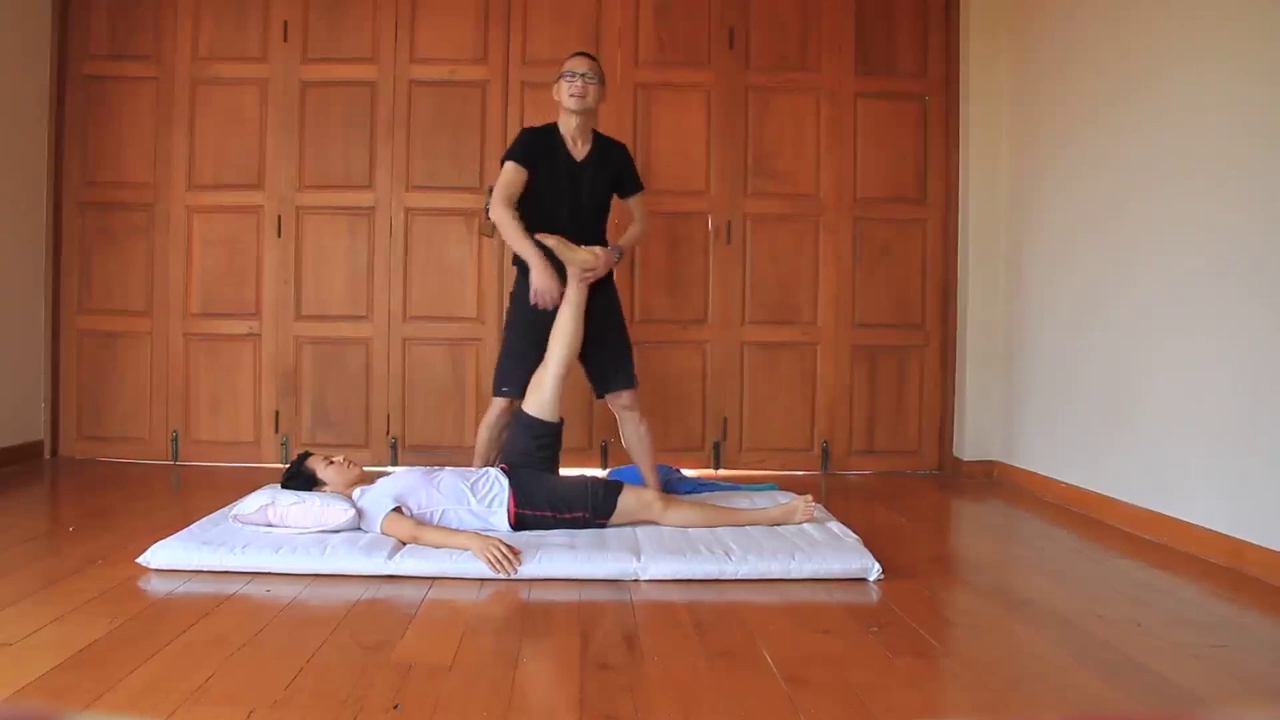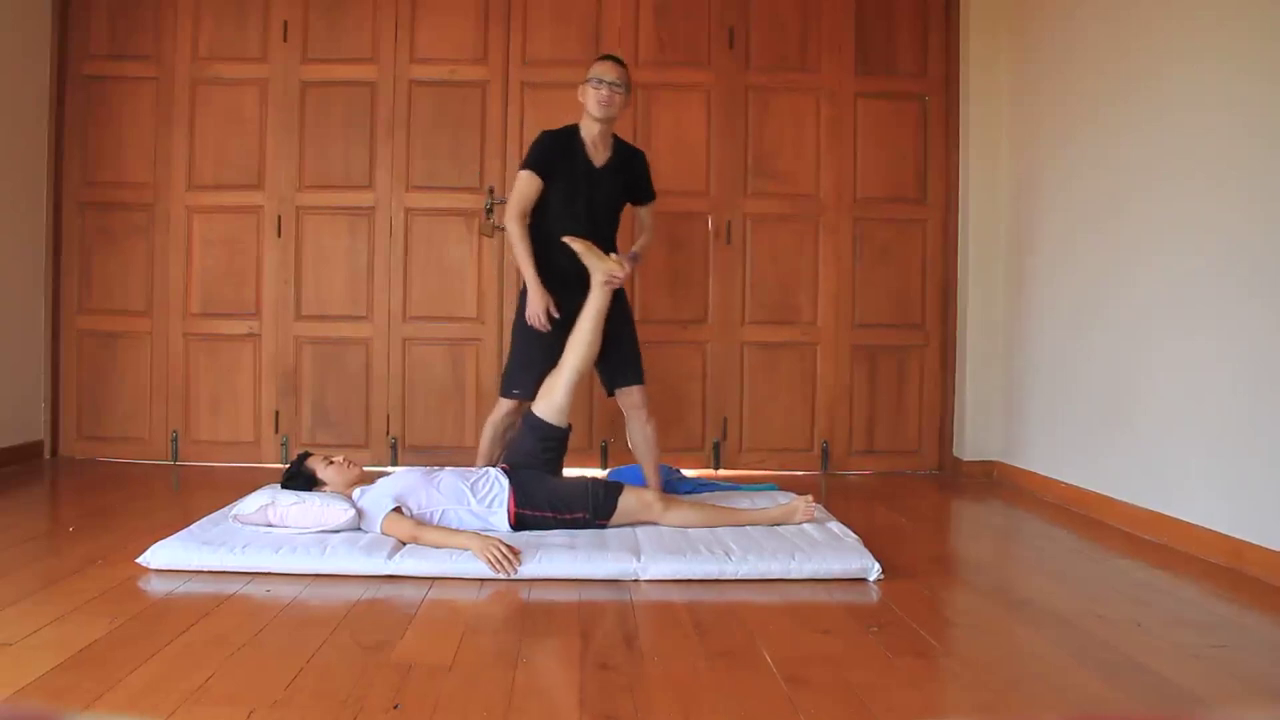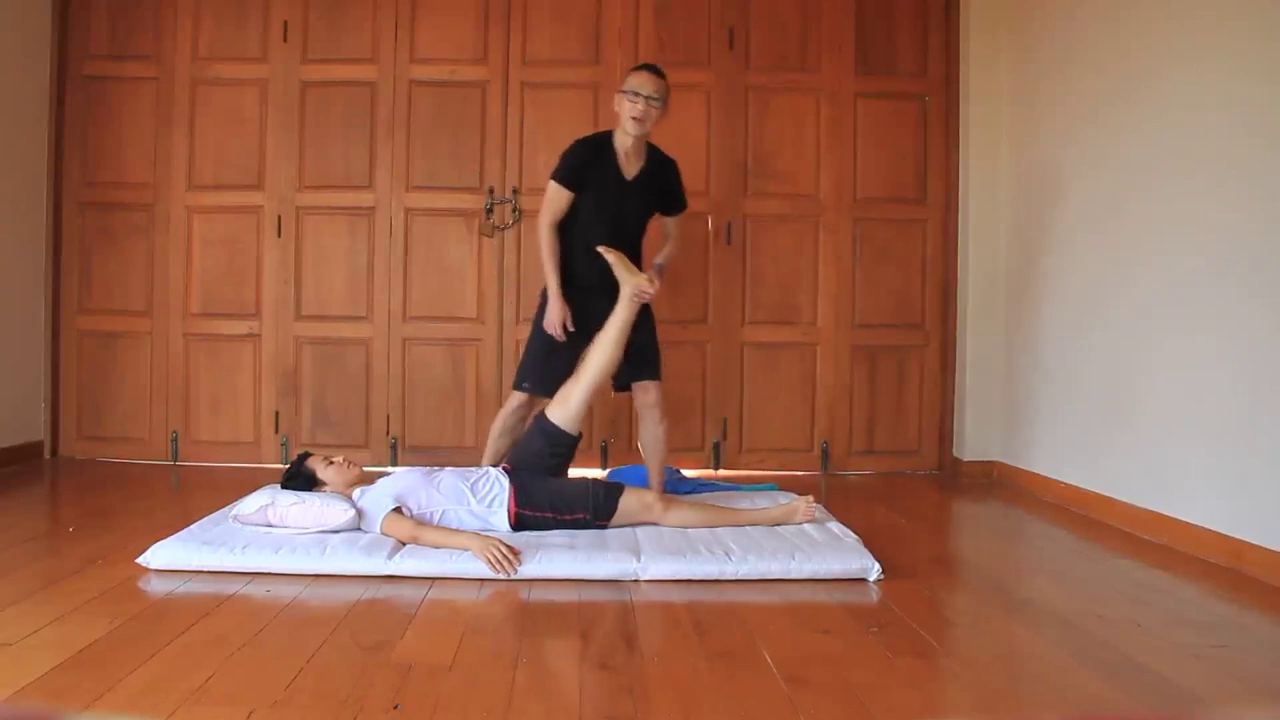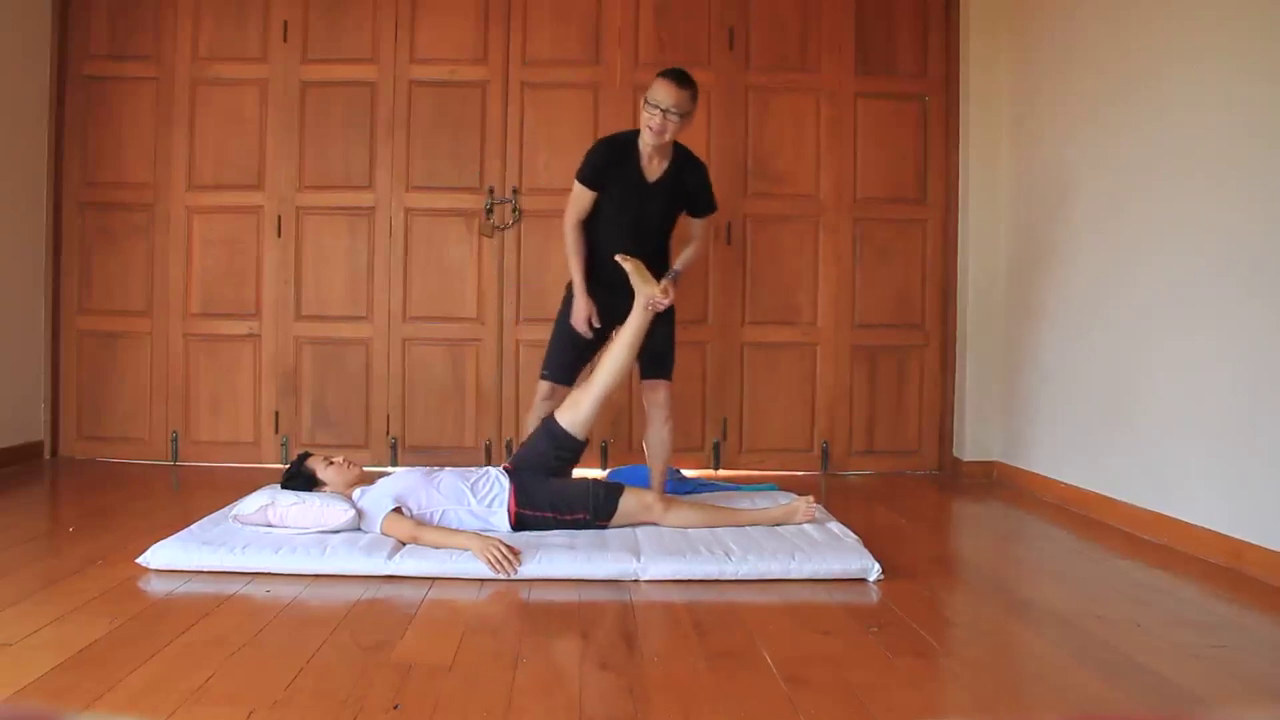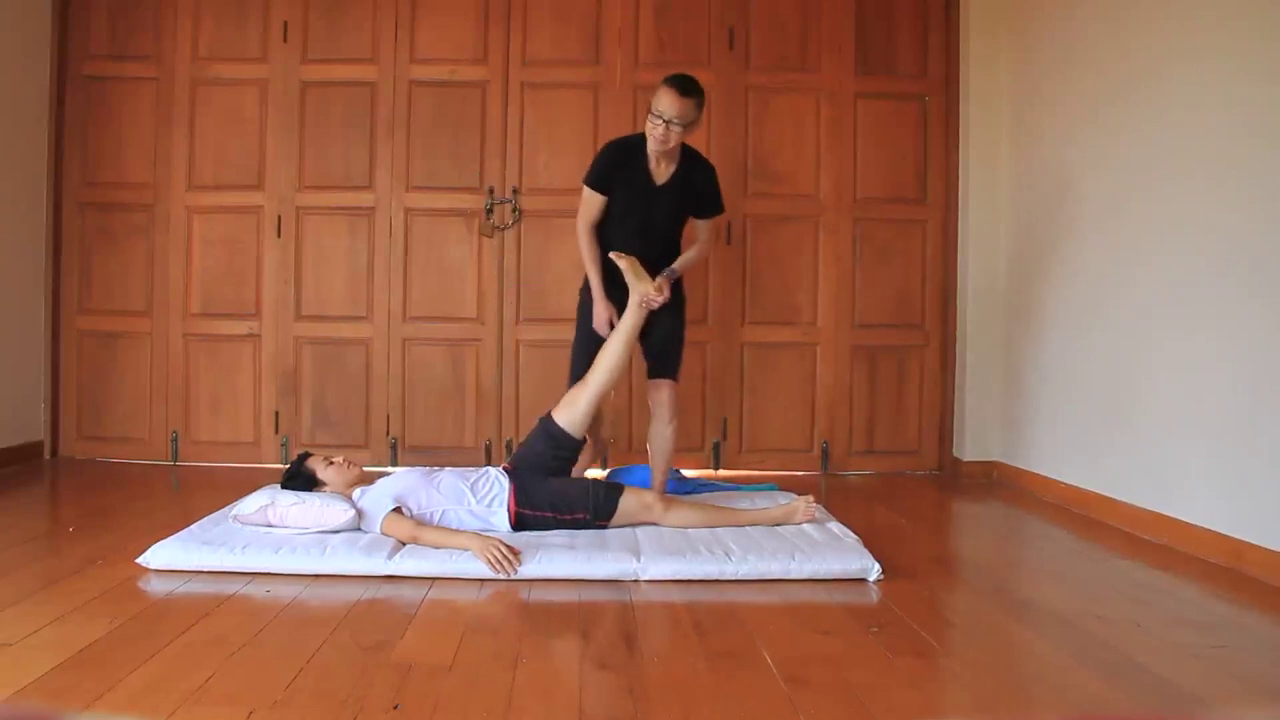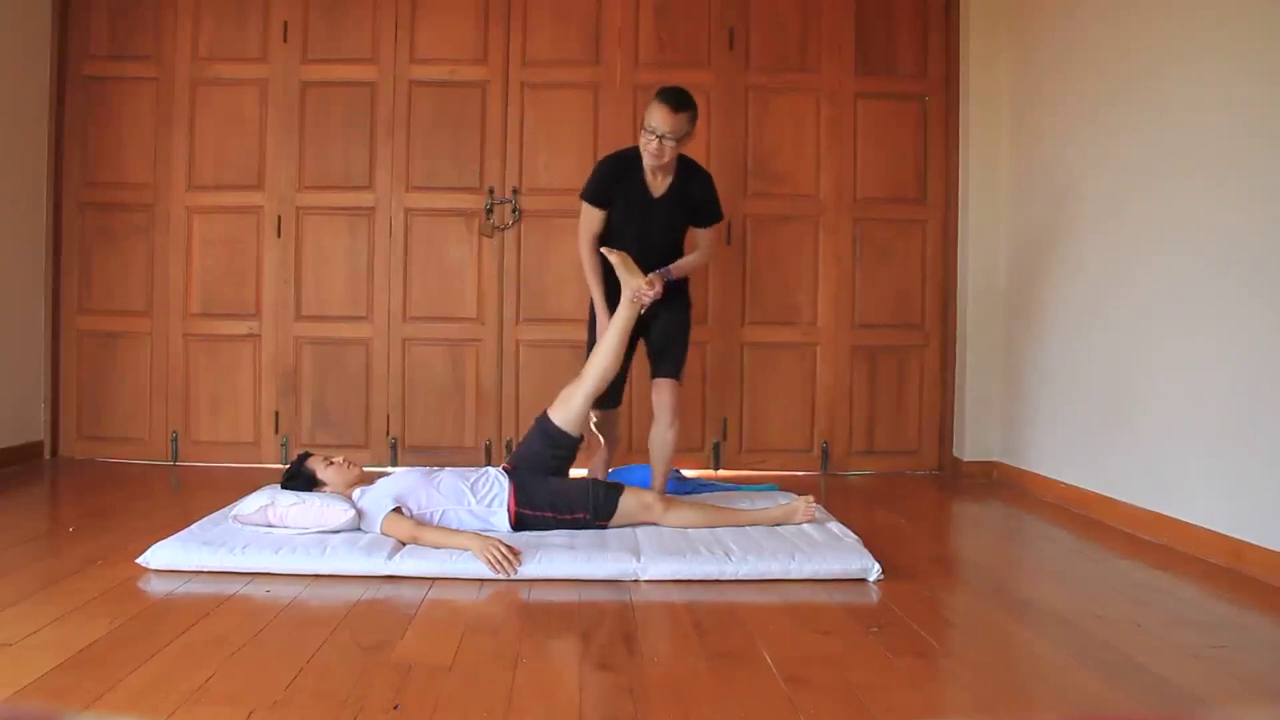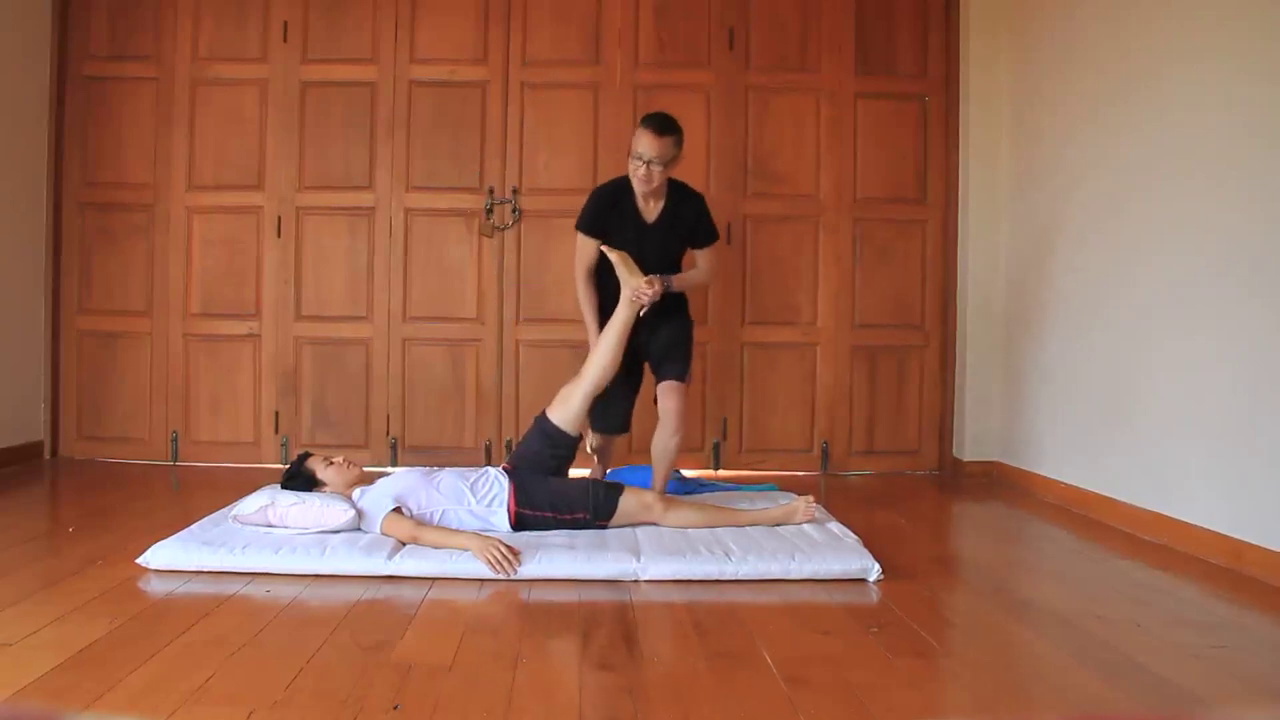
dt=0.2s
person 1, frame 1
left shoulder: (383, 484)
right shoulder: (369, 506)
right elbow: (414, 531)
right wrist: (473, 538)
left hip: (511, 478)
right hip: (517, 506)
left knee: (549, 374)
right knee: (651, 503)
left ankle: (575, 276)
right ankle: (771, 514)
person 1, frame 2
left shoulder: (384, 484)
right shoulder: (369, 506)
right elbow: (413, 532)
right wrist: (472, 539)
left hip: (511, 478)
right hip: (518, 506)
left knee: (561, 381)
right knee: (651, 504)
left ankle: (601, 282)
right ankle: (772, 514)
person 1, frame 3
left shoulder: (387, 484)
right shoulder: (369, 508)
right elbow: (414, 532)
right wrist: (473, 540)
left hip: (514, 478)
right hip: (518, 508)
left knee: (577, 391)
right knee: (652, 505)
left ankle: (629, 296)
right ankle: (773, 515)
person 1, frame 4
left shoulder: (387, 484)
right shoulder: (369, 507)
right elbow: (414, 532)
right wrist: (473, 539)
left hip: (514, 478)
right hip: (517, 507)
left knee: (589, 394)
right knee: (652, 505)
left ankle: (643, 304)
right ankle: (773, 515)
person 1, frame 5
left shoulder: (386, 483)
right shoulder: (368, 508)
right elbow: (415, 532)
right wrist: (473, 540)
left hip: (513, 477)
right hip: (518, 508)
left knee: (586, 393)
right knee: (653, 505)
left ankle: (637, 303)
right ankle: (773, 515)
person 1, frame 6
left shoulder: (387, 481)
right shoulder: (370, 506)
right elbow: (415, 531)
right wrist: (474, 539)
left hip: (513, 478)
right hip: (518, 507)
left knee: (581, 390)
right knee: (651, 505)
left ankle: (631, 299)
right ankle: (773, 515)
person 1, frame 7
left shoulder: (386, 483)
right shoulder: (369, 506)
right elbow: (414, 531)
right wrist: (474, 539)
left hip: (513, 478)
right hip: (517, 507)
left knee: (580, 389)
right knee: (651, 504)
left ankle: (630, 299)
right ankle: (771, 515)
person 2, frame 1
left shoulder: (615, 154)
right shoulder: (532, 141)
left elbow: (639, 219)
right elbow: (500, 206)
left wrist: (614, 253)
right wrist: (538, 261)
left hip: (595, 291)
right hip: (537, 287)
left knee: (626, 400)
right knee: (504, 401)
left ankle: (657, 495)
person 2, frame 2
left shoulder: (633, 160)
right shoulder: (552, 145)
left elbow: (646, 227)
right elbow: (515, 215)
left wrist: (630, 259)
right wrist: (535, 285)
right hip: (549, 289)
left knee: (635, 398)
right knee: (512, 402)
left ankle: (657, 496)
person 2, frame 3
left shoulder: (665, 170)
right shoulder: (585, 153)
left elbow: (671, 236)
right elbow: (547, 224)
left wrist: (656, 271)
right wrist: (555, 297)
right hip: (572, 291)
left knee: (650, 397)
right knee: (524, 399)
left ankle: (658, 496)
person 2, frame 4
left shoulder: (692, 172)
right shoulder: (608, 152)
left elbow: (697, 238)
right elbow: (572, 221)
left wrist: (671, 278)
right wrist: (580, 294)
right hip: (595, 286)
left knee: (658, 396)
right knee: (550, 388)
left ankle: (656, 496)
person 2, frame 5
left shoulder: (700, 173)
right shoulder: (615, 155)
left elbow: (703, 240)
right elbow: (585, 226)
left wrist: (669, 276)
right wrist: (599, 297)
left hip: (662, 291)
right hip: (606, 286)
left knee: (663, 397)
left ankle: (656, 497)
right ankle: (591, 450)
person 2, frame 6
left shoulder: (697, 182)
right shoulder: (612, 170)
left elbow: (704, 249)
right elbow: (587, 243)
left wrist: (666, 275)
right wrist: (602, 311)
left hip: (668, 300)
right hip: (613, 295)
left knee: (666, 400)
right knee: (602, 399)
left ankle: (655, 498)
right ankle: (605, 455)
person 2, frame 7
left shoulder: (690, 204)
right shoulder: (605, 199)
left elbow: (705, 271)
right elbow: (583, 273)
left wrist: (666, 284)
right wrist: (597, 341)
left hip: (668, 319)
right hip: (615, 319)
left knee: (672, 406)
right knee: (604, 426)
right ankle: (598, 469)
